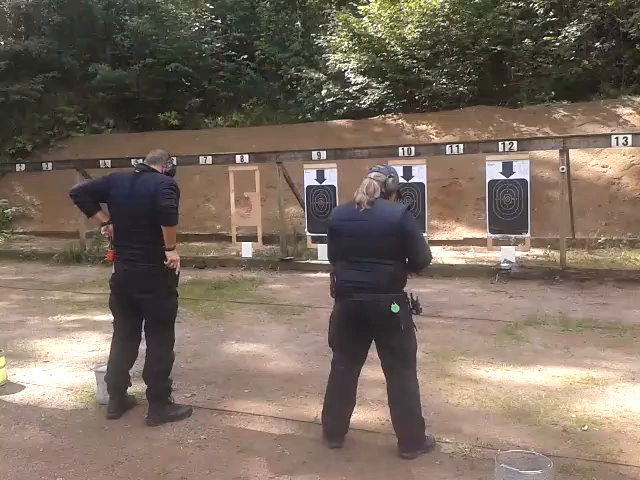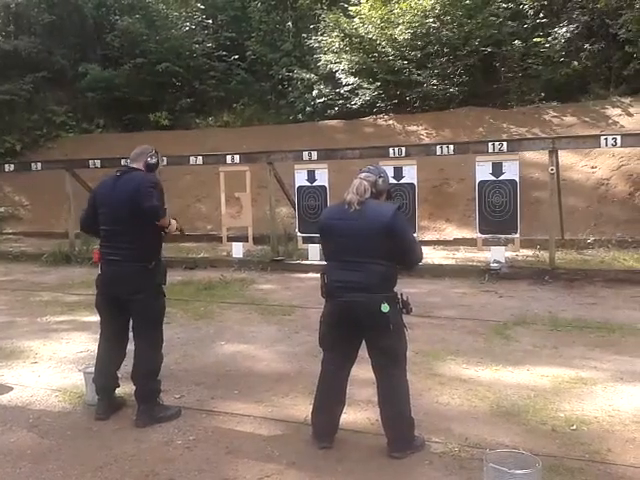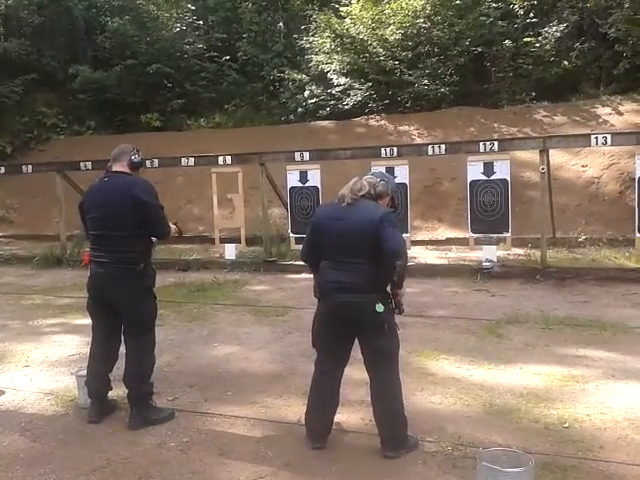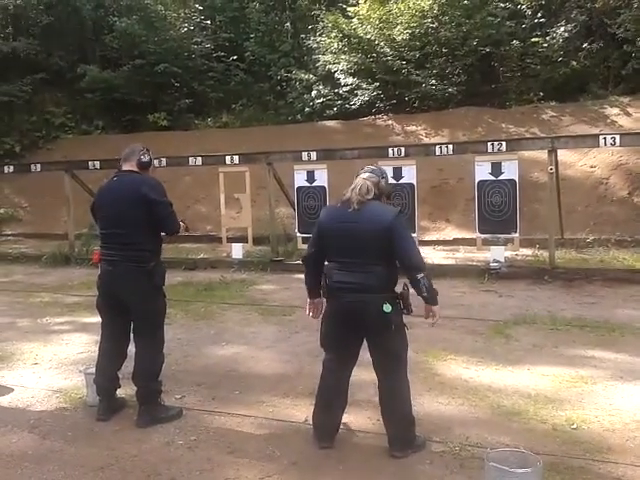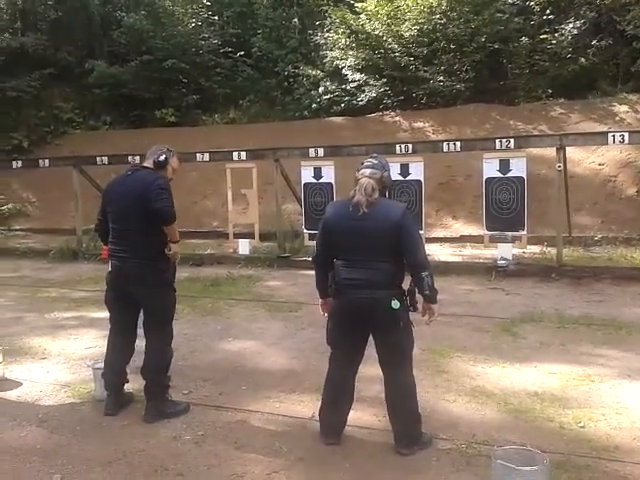
dt=1s
person 1, frame 1
left shoulder: (338, 215)
right shoulder: (399, 214)
right elbow: (422, 259)
left hip: (348, 302)
right hip: (388, 304)
left knee: (343, 367)
right knee: (401, 371)
left ankle: (333, 432)
right ankle: (411, 441)
person 1, frame 2
left shoulder: (329, 215)
right shoulder: (389, 214)
right elbow: (413, 257)
left hip: (338, 302)
right hip: (378, 304)
left knee: (333, 367)
right knee: (391, 371)
left ankle: (323, 433)
right ankle: (401, 441)
person 1, frame 3
left shoulder: (323, 213)
right shoulder: (381, 216)
left elbow: (308, 255)
right elbow: (396, 253)
right wrist: (396, 285)
left hip: (331, 302)
right hip: (370, 304)
left knee: (326, 367)
right knee: (384, 371)
left ankle: (316, 433)
right ankle: (394, 441)
person 1, frame 4
left shoulder: (329, 215)
right shoulder: (390, 216)
left elbow: (312, 259)
right elbow: (411, 261)
left wrist: (314, 294)
right wrist: (429, 298)
left hip: (339, 304)
right hip: (379, 305)
left knee: (335, 368)
right knee: (392, 372)
left ankle: (324, 433)
right ankle: (402, 441)
person 1, frame 5
left shoulder: (334, 212)
right shoulder: (397, 213)
left elbow: (321, 259)
right elbow: (417, 259)
left wrist: (325, 294)
right wrist: (429, 296)
left hip: (346, 301)
right hip: (387, 302)
left knee: (341, 366)
right knee: (398, 369)
left ankle: (330, 430)
right ankle: (408, 438)
person 2, frame 1
left shoulder: (116, 181)
right shoulder: (164, 184)
left elbow: (78, 193)
right elbow: (167, 213)
left wrist: (105, 221)
right wrist: (170, 248)
left hip: (123, 272)
right hip: (155, 274)
left knee: (123, 335)
right knee: (159, 340)
left ankle: (116, 399)
right ankle: (159, 406)
person 2, frame 2
left shoulder: (103, 186)
right shoulder: (147, 183)
left elbow: (87, 226)
right elbow: (153, 210)
right wrist: (167, 224)
left hip: (109, 272)
right hip: (141, 274)
left knee: (111, 335)
right knee: (148, 340)
left ankle: (105, 400)
right ankle: (148, 407)
person 2, frame 3
left shoulder: (92, 192)
right shoulder: (140, 187)
left elbow: (91, 232)
right elbow: (160, 230)
right wrist: (170, 229)
left hip: (99, 275)
right hip: (131, 276)
left knee: (102, 338)
right knee: (139, 342)
left ankle: (97, 403)
right ankle: (141, 409)
person 2, frame 4
left shoulder: (103, 191)
right shoulder: (148, 185)
right elbow: (170, 226)
right wrist: (179, 226)
left hip: (109, 273)
right hip: (142, 275)
left knee: (111, 336)
right knee: (149, 340)
left ankle: (106, 401)
right ankle: (149, 406)
person 2, frame 5
left shoulder: (114, 185)
right shoulder: (155, 182)
left elbow: (102, 228)
right elbow: (164, 212)
right wrist: (175, 240)
left hip: (118, 270)
right hip: (151, 271)
left knee: (120, 332)
right knee: (158, 337)
left ankle: (114, 396)
right ankle: (157, 402)
